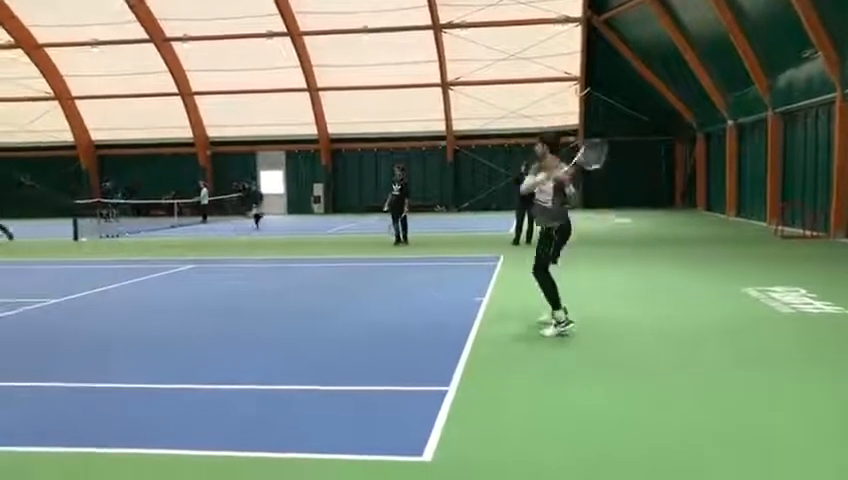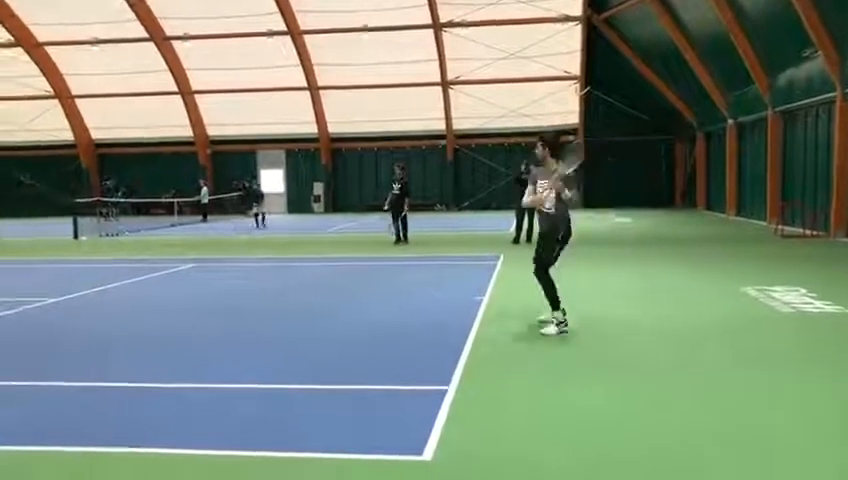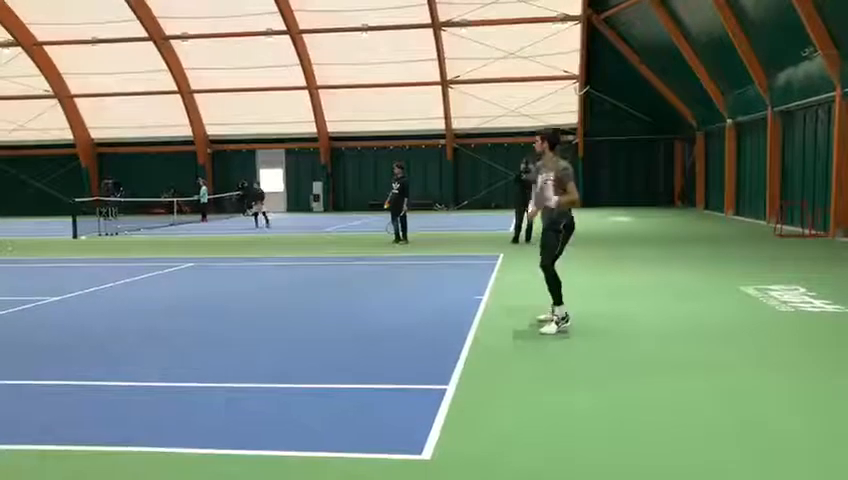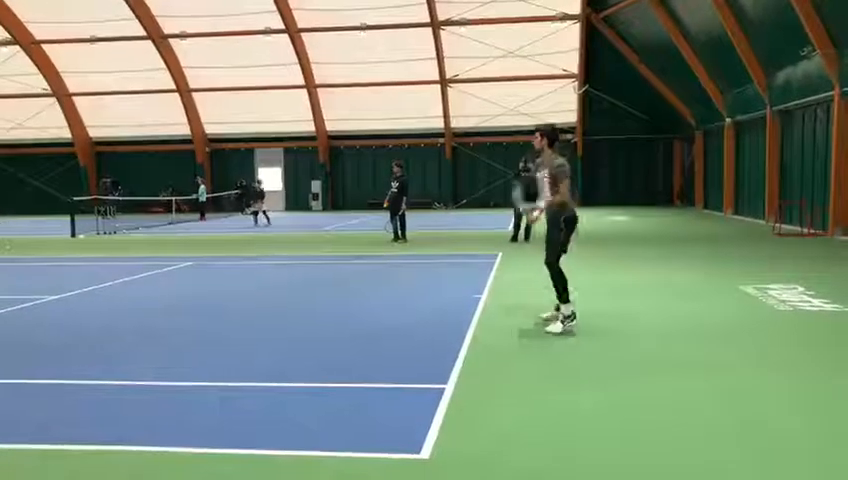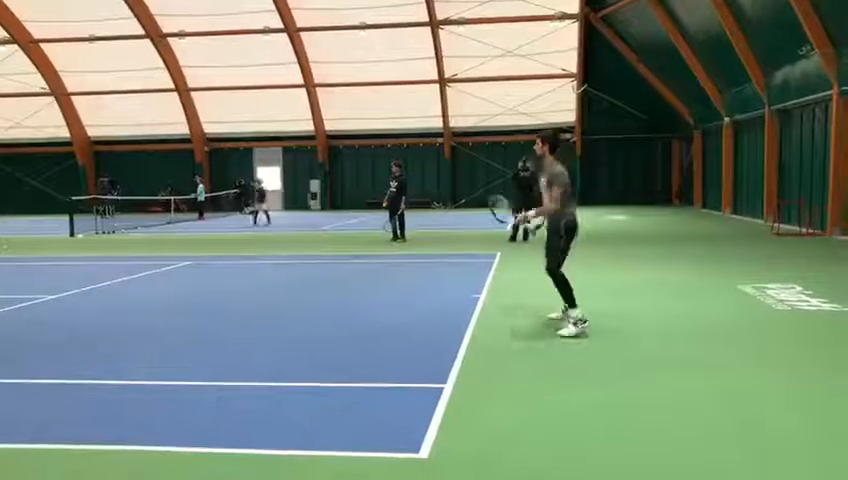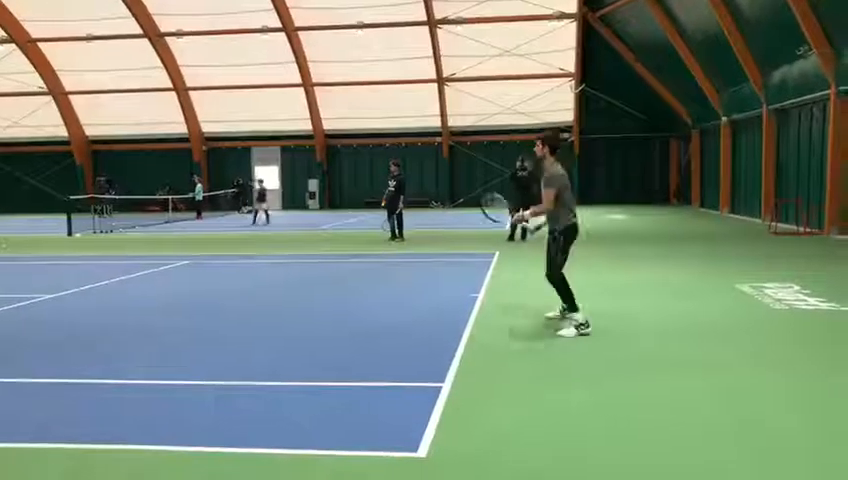
dt=0.1s
person 1, frame 1
left shoulder: (562, 170)
right shoulder: (539, 169)
right elbow: (524, 189)
left wrist: (566, 181)
right wrist: (540, 179)
left hip: (558, 227)
right hip: (547, 227)
left knee: (539, 270)
right knee: (542, 269)
left ankle: (561, 320)
right ankle: (559, 312)
person 1, frame 2
left shoulder: (562, 174)
right shoulder: (536, 172)
left elbow: (570, 201)
right elbow: (526, 200)
left wrist: (563, 191)
right wrist: (533, 200)
left hip: (559, 231)
right hip: (545, 230)
left knee: (541, 271)
right knee: (540, 270)
left ankle: (561, 320)
right ankle: (558, 311)
person 1, frame 3
left shoulder: (563, 167)
right shoulder: (539, 167)
left elbow: (574, 198)
right elbow: (535, 195)
left wrist: (553, 200)
right wrist: (533, 208)
left hip: (562, 224)
right hip: (548, 224)
left knee: (546, 264)
right knee: (547, 265)
left ankle: (561, 317)
right ankle: (557, 309)
person 1, frame 4
left shoulder: (559, 164)
right shoulder: (540, 163)
left elbow: (564, 197)
left wrist: (540, 206)
right wrist: (538, 211)
left hip: (565, 219)
right hip: (554, 219)
left knee: (551, 262)
right knee: (552, 262)
left ankle: (568, 314)
right ankle: (562, 306)
person 1, frame 5
left shoulder: (557, 172)
right shoulder: (545, 170)
left elbow: (554, 205)
left wrist: (531, 214)
right wrist: (537, 219)
left hip: (565, 226)
right hip: (555, 226)
left knee: (552, 268)
right knee: (553, 268)
left ankle: (578, 319)
right ankle: (568, 309)
person 1, frame 6
left shoulder: (554, 173)
right shoulder: (550, 170)
left elbow: (547, 206)
left wrist: (525, 215)
right wrist: (538, 219)
left hip: (565, 228)
right hip: (558, 227)
left knee: (552, 273)
right knee: (554, 271)
left ankle: (581, 322)
right ankle: (566, 308)
